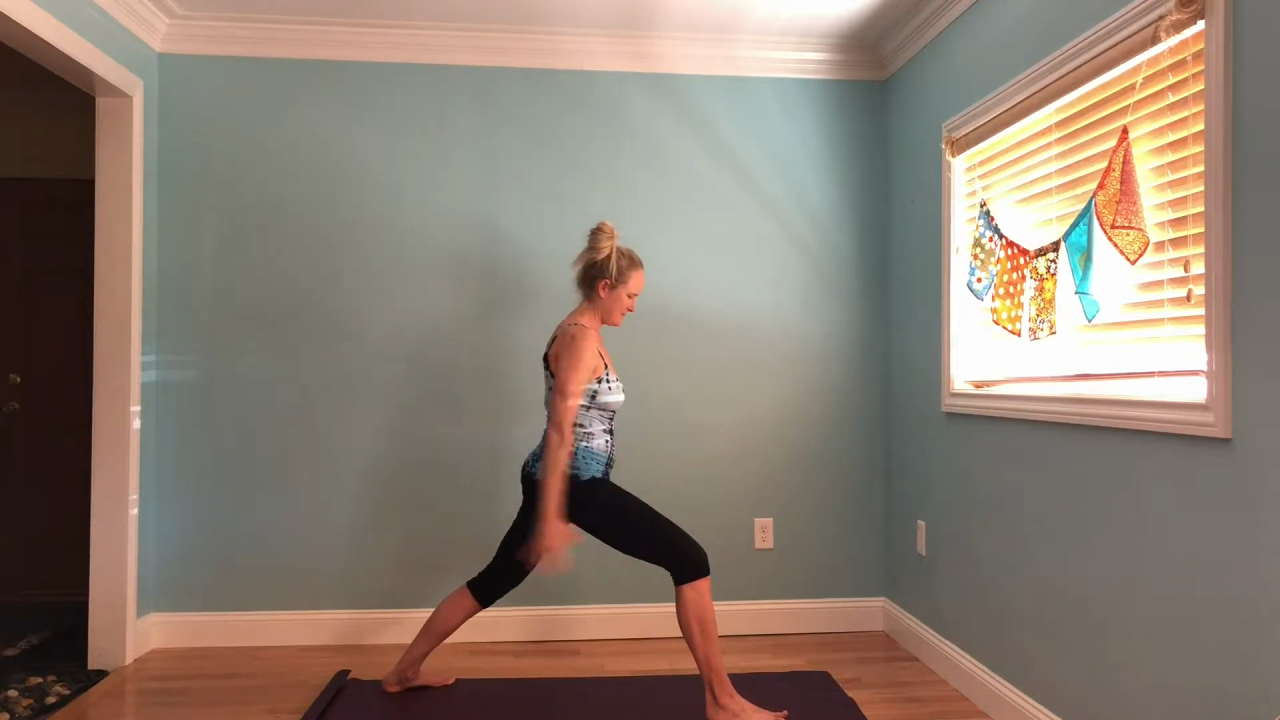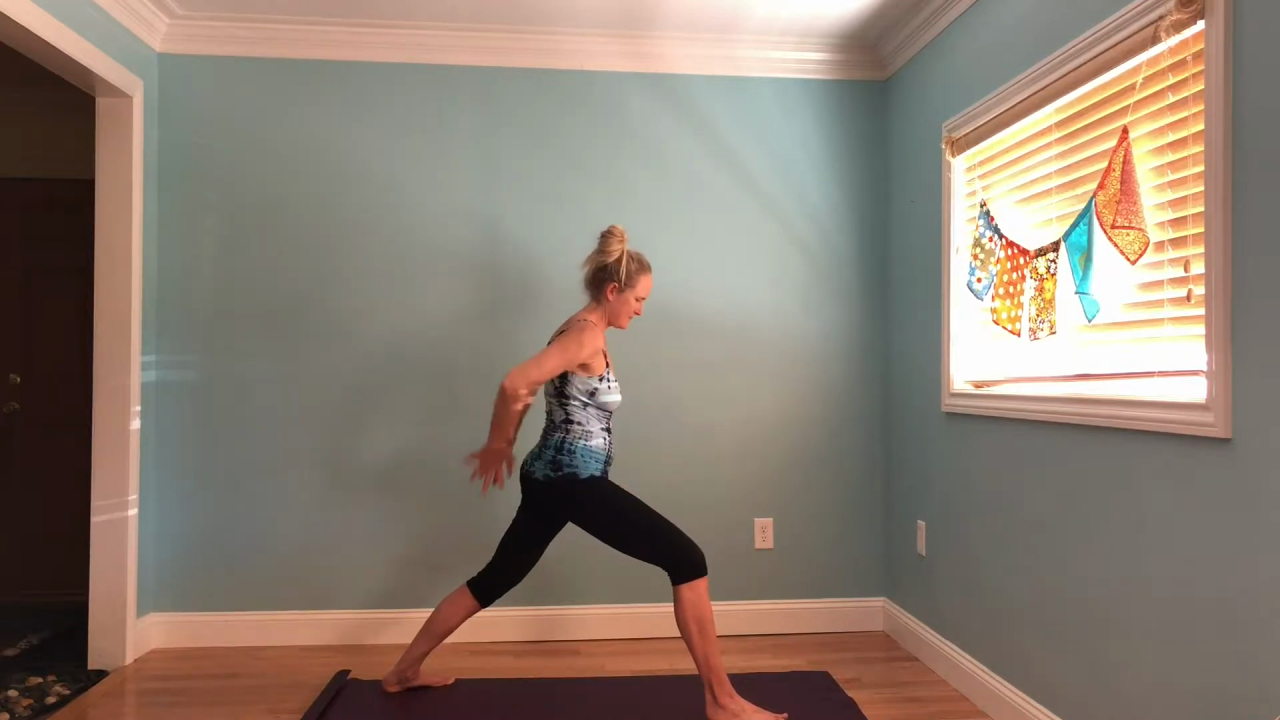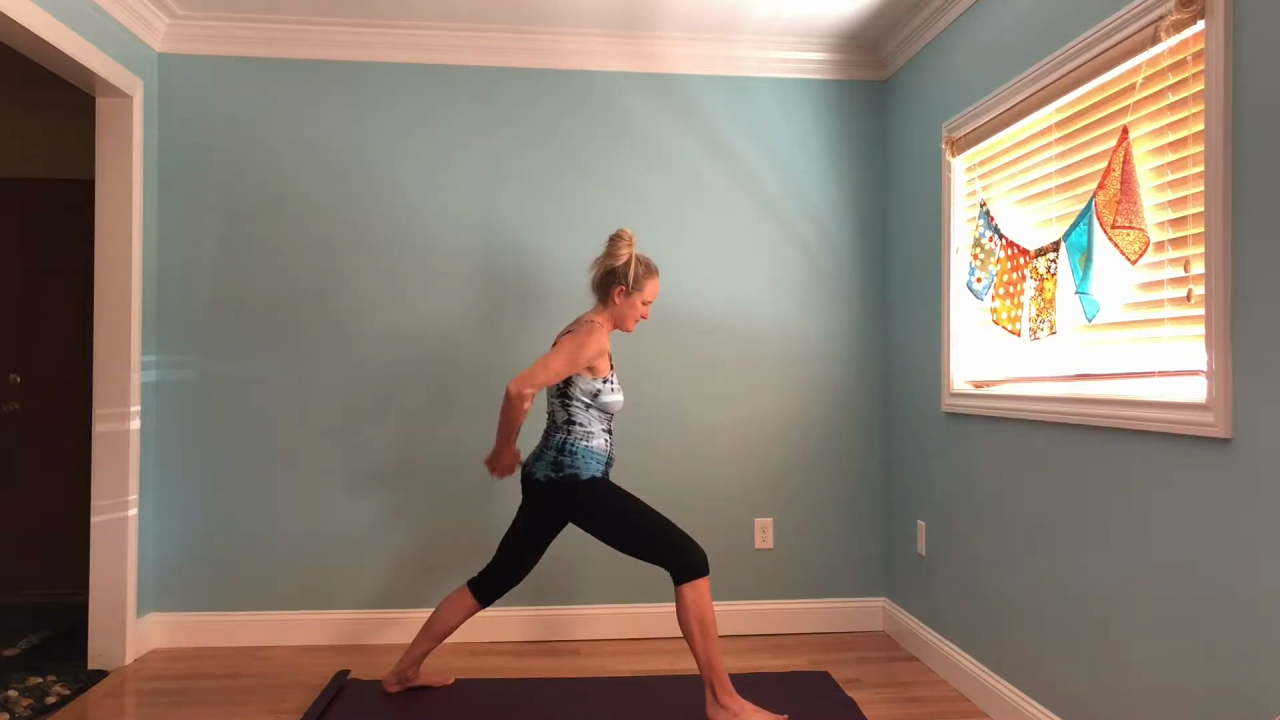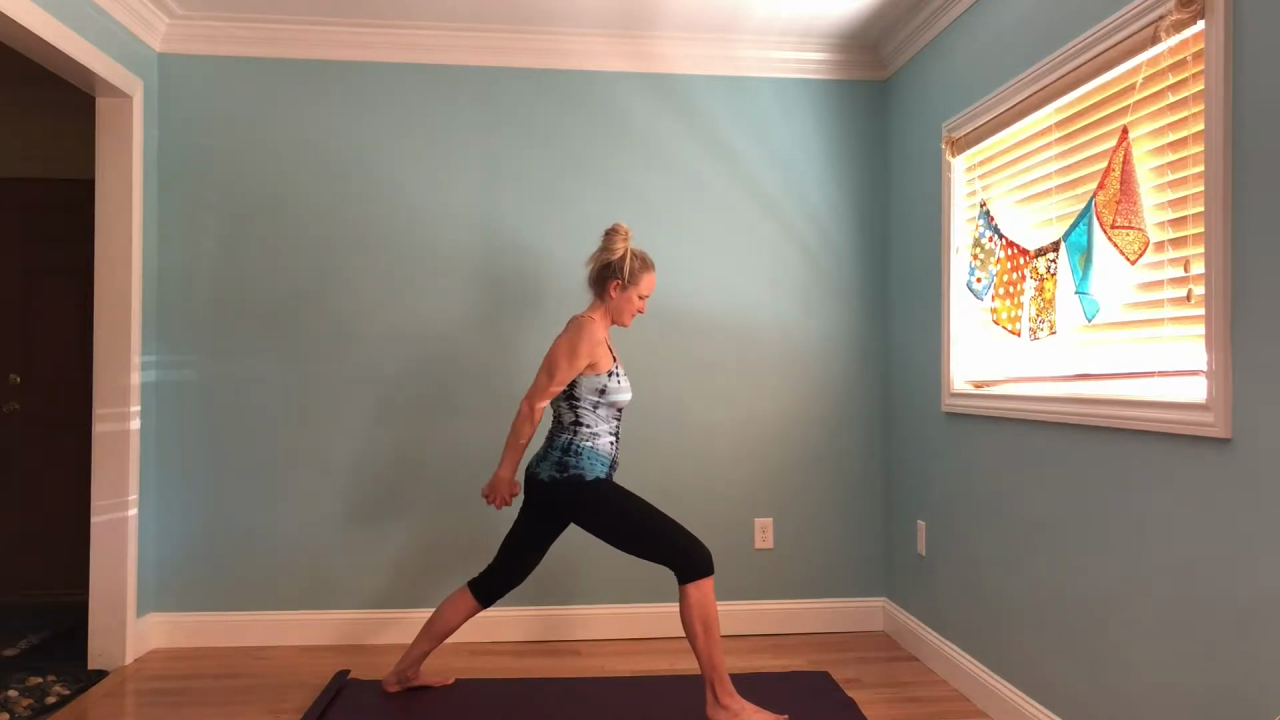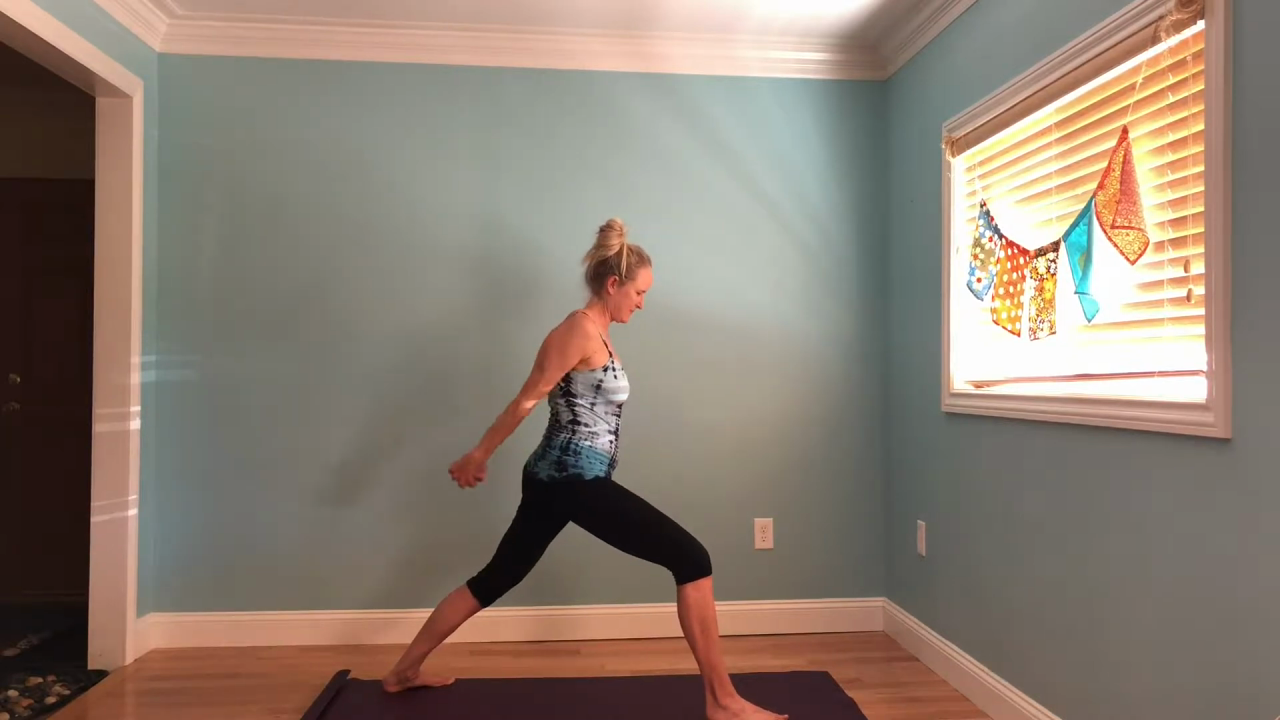
dt=0.3s
person 1, frame 1
left shoulder: (583, 334)
right shoulder: (580, 339)
right elbow: (560, 429)
right wrist: (550, 515)
left hip: (565, 480)
right hip: (577, 482)
left knee: (496, 578)
right knee: (689, 561)
left ankle: (405, 670)
person 1, frame 2
left shoulder: (583, 332)
right shoulder: (587, 334)
left elbow: (524, 389)
right elbow: (514, 385)
left wrist: (499, 446)
right wrist: (497, 446)
left hip: (555, 475)
right hip: (573, 478)
left knee: (494, 578)
right knee: (686, 560)
left ankle: (404, 670)
person 1, frame 3
left shoulder: (586, 334)
right shoulder: (592, 337)
left elbow: (528, 390)
right elbow: (520, 389)
left wrist: (505, 449)
right wrist: (506, 448)
left hip: (554, 477)
right hip: (575, 480)
left knee: (495, 578)
right knee: (688, 560)
left ankle: (404, 670)
person 1, frame 4
left shoulder: (589, 332)
right shoulder: (589, 333)
left elbow: (540, 403)
right elbow: (534, 404)
left wrist: (510, 473)
right wrist: (505, 473)
left hip: (559, 477)
right hip: (579, 480)
left knee: (496, 579)
right knee: (693, 560)
left ankle: (404, 670)
person 1, frame 5
left shoulder: (595, 333)
right shoulder: (580, 330)
left elbow: (534, 400)
right elbow: (526, 400)
left wrist: (478, 456)
right wrist: (478, 455)
left hip: (557, 476)
right hip: (577, 479)
left knee: (496, 578)
right knee: (692, 561)
left ankle: (404, 670)
